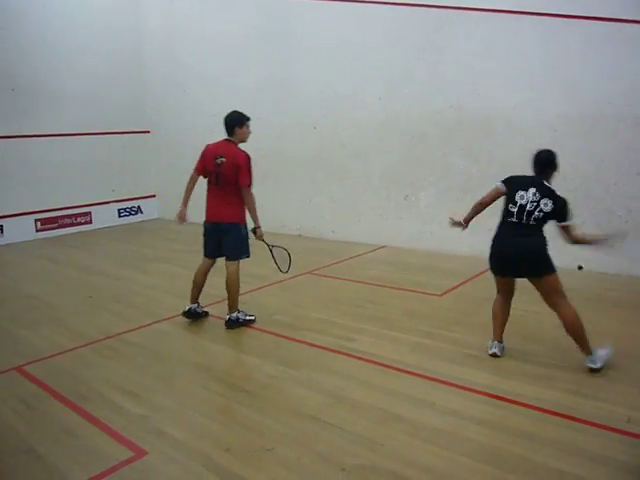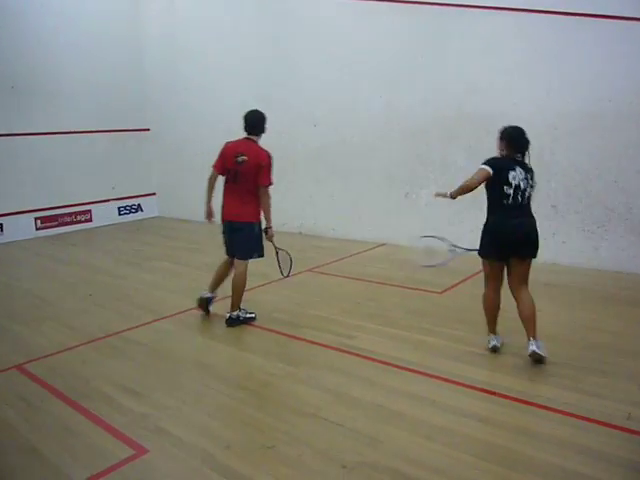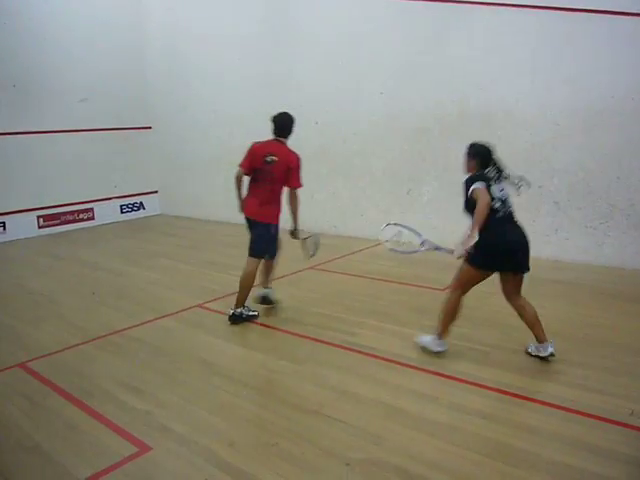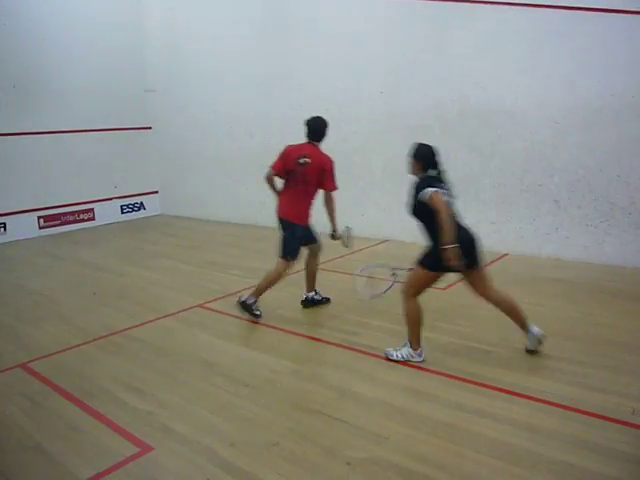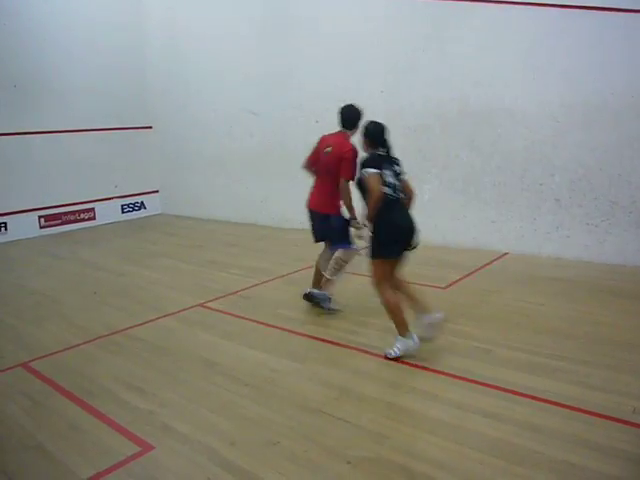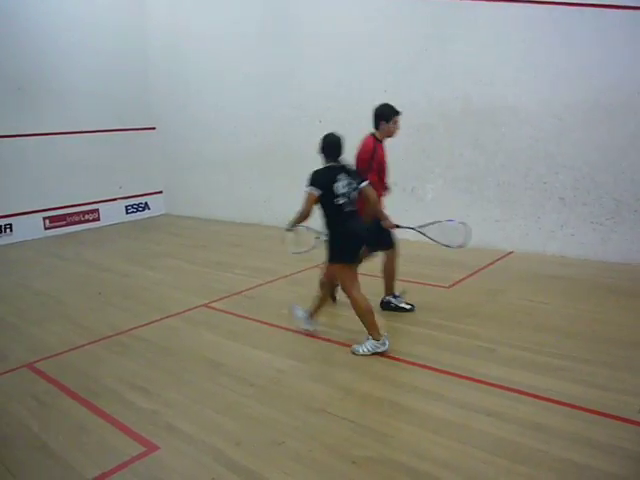
dt=0.2s
person 1, frame 1
left shoulder: (515, 181)
right shoulder: (556, 201)
left elbow: (484, 201)
right elbow: (572, 237)
left wrist: (466, 220)
right wrist: (595, 239)
left hip: (502, 247)
right hip: (532, 251)
left knee: (504, 295)
right knee: (560, 303)
left ankle: (496, 344)
right ankle: (592, 356)
person 1, frame 2
left shoulder: (494, 163)
right shoulder: (528, 171)
left elbow: (473, 183)
left wrist: (452, 194)
left hip: (497, 231)
right hip: (527, 231)
left knee: (492, 286)
right knee: (520, 288)
left ankle: (493, 337)
right ankle: (533, 342)
person 1, frame 3
left shoulder: (474, 181)
right shoulder: (496, 180)
left elbow: (484, 202)
left wrist: (473, 234)
left hip: (493, 243)
right hip: (517, 242)
left knee: (456, 290)
right knee: (514, 296)
left ankle: (438, 339)
right ankle: (544, 344)
person 1, frame 4
left shoulder: (423, 185)
right shoulder: (436, 182)
left elbow: (444, 210)
left wrist: (447, 246)
left hip: (445, 246)
right hip: (464, 243)
left knee: (409, 293)
right knee: (486, 291)
left ankle: (414, 350)
right ankle: (531, 332)
person 1, frame 5
left shoulder: (369, 163)
right shoulder: (393, 162)
left elbow: (376, 191)
right elbow: (409, 193)
left wrist: (368, 219)
left hip: (387, 228)
right hip: (404, 224)
left knee: (383, 285)
right knee: (391, 279)
left ankle: (406, 338)
right ankle: (426, 314)
person 1, frame 6
left shoulder: (319, 176)
right shoulder: (351, 173)
left elbow: (306, 211)
right elbow: (373, 200)
left wrist: (292, 224)
right wrist: (384, 219)
left hip: (341, 236)
right hip: (357, 232)
left knee: (352, 290)
right knee: (327, 279)
left ankle: (378, 340)
right ankle: (309, 318)
person 2, frame 1
left shoulder: (209, 150)
right shoulder: (241, 157)
left elbow: (193, 179)
right elbow: (246, 193)
left wrist: (183, 207)
right wrist: (257, 225)
left hip: (212, 218)
right hip: (234, 220)
left knee: (207, 261)
right knee: (233, 265)
left ankle: (192, 306)
right ankle: (233, 314)
person 2, frame 2
left shoulder: (229, 148)
right shoulder: (263, 155)
left elbow: (213, 177)
right elbow: (263, 193)
left wrist: (209, 205)
right wrist: (269, 225)
left hip: (228, 215)
right hip: (248, 218)
left knee: (230, 259)
right knee: (242, 263)
left ankle: (208, 295)
right ankle: (235, 313)
person 2, frame 3
left shoulder: (256, 148)
right shoulder: (292, 158)
left elbow: (239, 175)
right elbow: (293, 194)
left wrist: (241, 199)
right wrist: (295, 225)
left hip: (250, 211)
right hip: (268, 216)
left knee: (270, 251)
right knee: (254, 260)
left ankle: (265, 290)
right ankle: (238, 310)
person 2, frame 4
left shoulder: (290, 151)
right shoulder: (325, 162)
left elbow: (269, 176)
right elbow: (328, 197)
left wrist: (279, 193)
right wrist: (334, 228)
left hip: (285, 212)
right hip: (298, 218)
left knee: (315, 247)
right knee: (284, 264)
left ankle: (311, 294)
right ankle: (250, 300)
person 2, frame 5
left shoulder: (325, 140)
right shoulder: (349, 149)
left elbow: (308, 166)
right elbow: (343, 186)
right wrist: (352, 216)
left hip: (314, 204)
right hip: (328, 208)
left knee: (330, 248)
right knee: (347, 249)
left ankle: (315, 290)
right ankle: (321, 291)
person 2, frame 6
left shoulder: (370, 143)
right shoulder: (373, 149)
right elbow: (367, 186)
left wrist: (382, 186)
right wrist: (381, 216)
left hip: (359, 208)
right hip: (366, 210)
left knee: (367, 250)
right knee: (390, 250)
right ankle: (389, 298)
